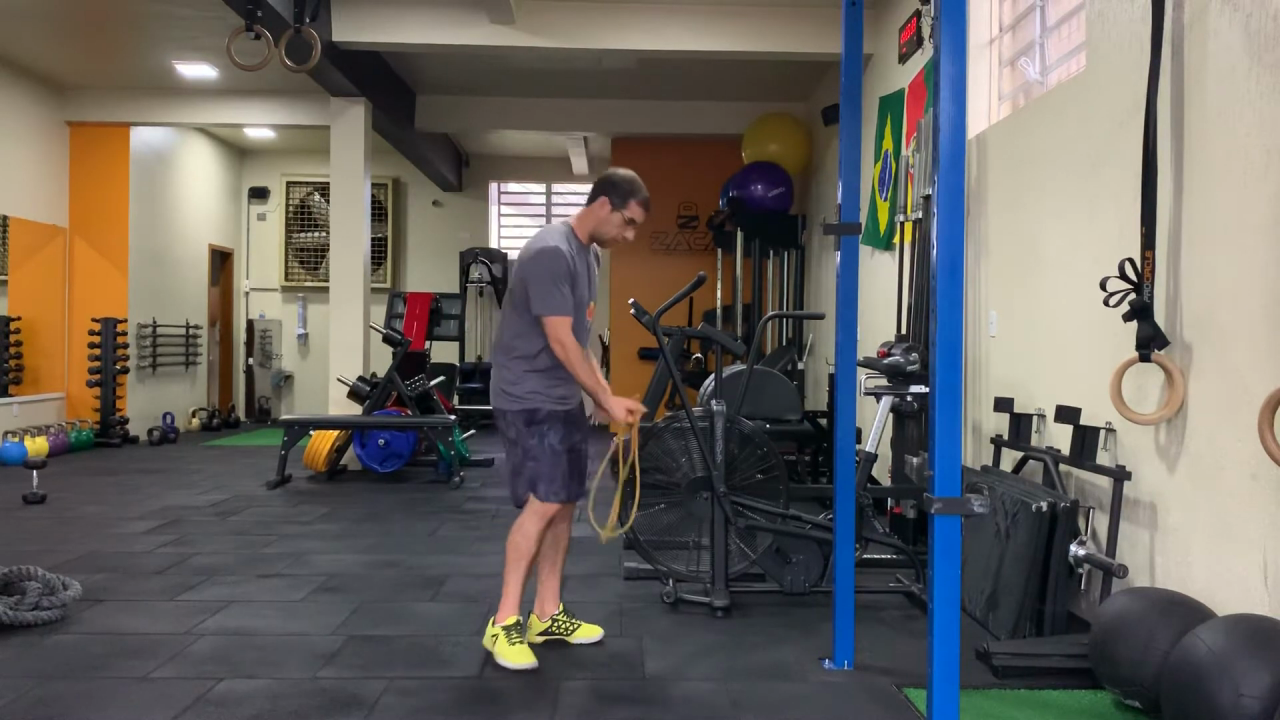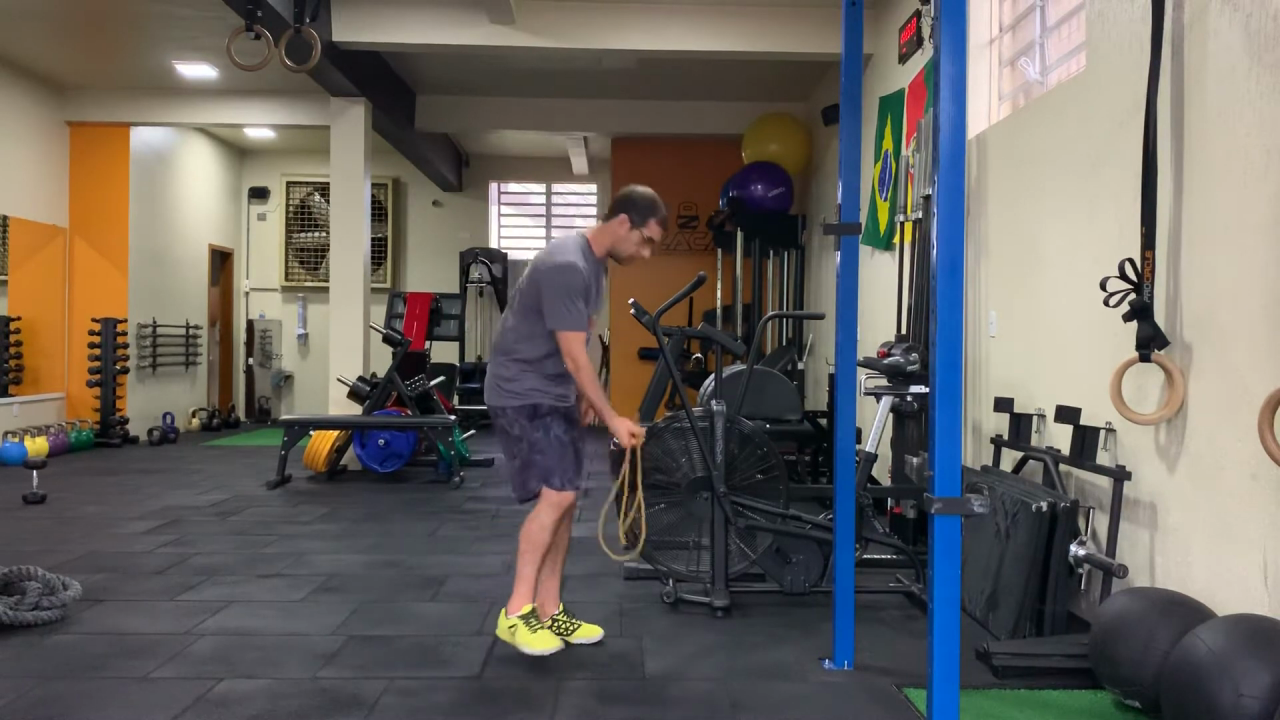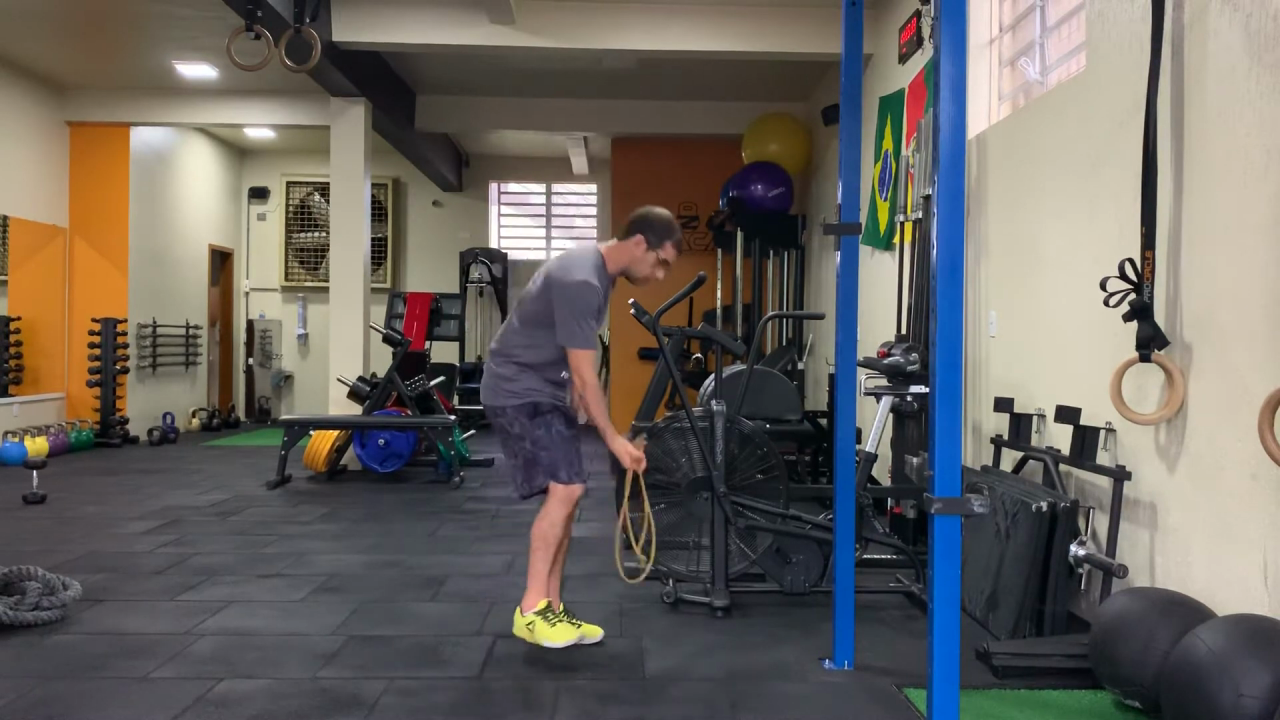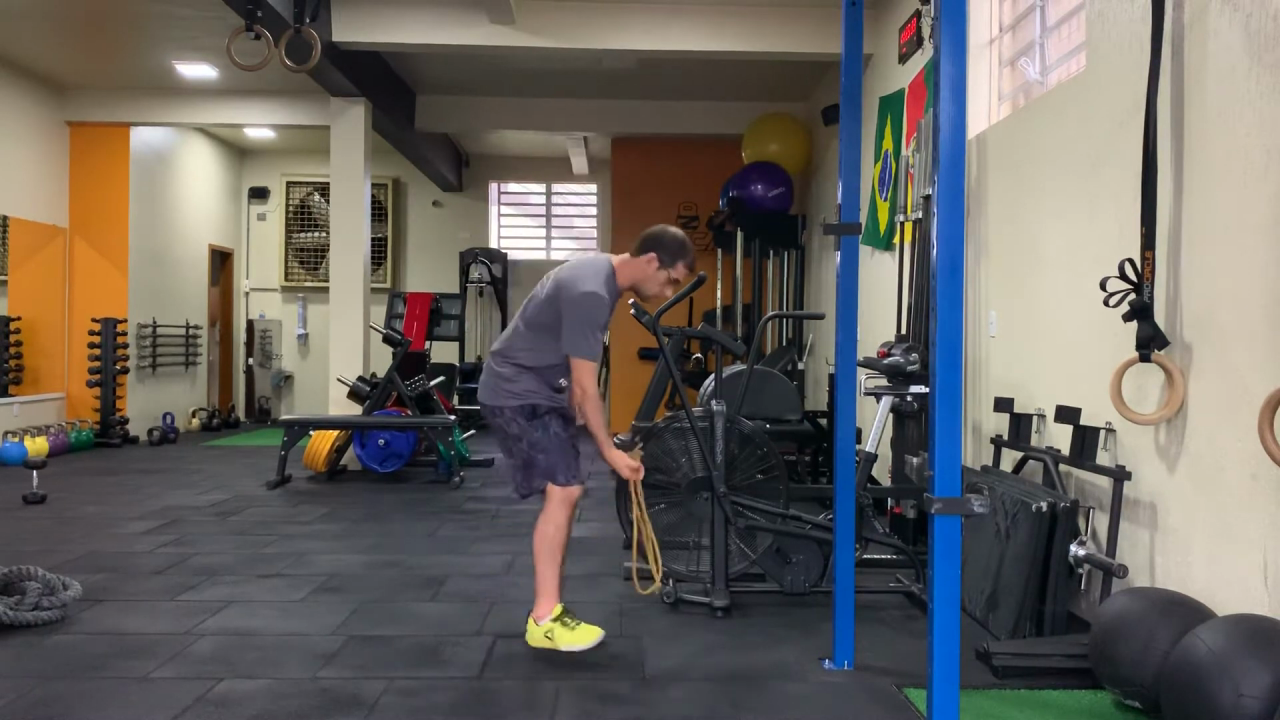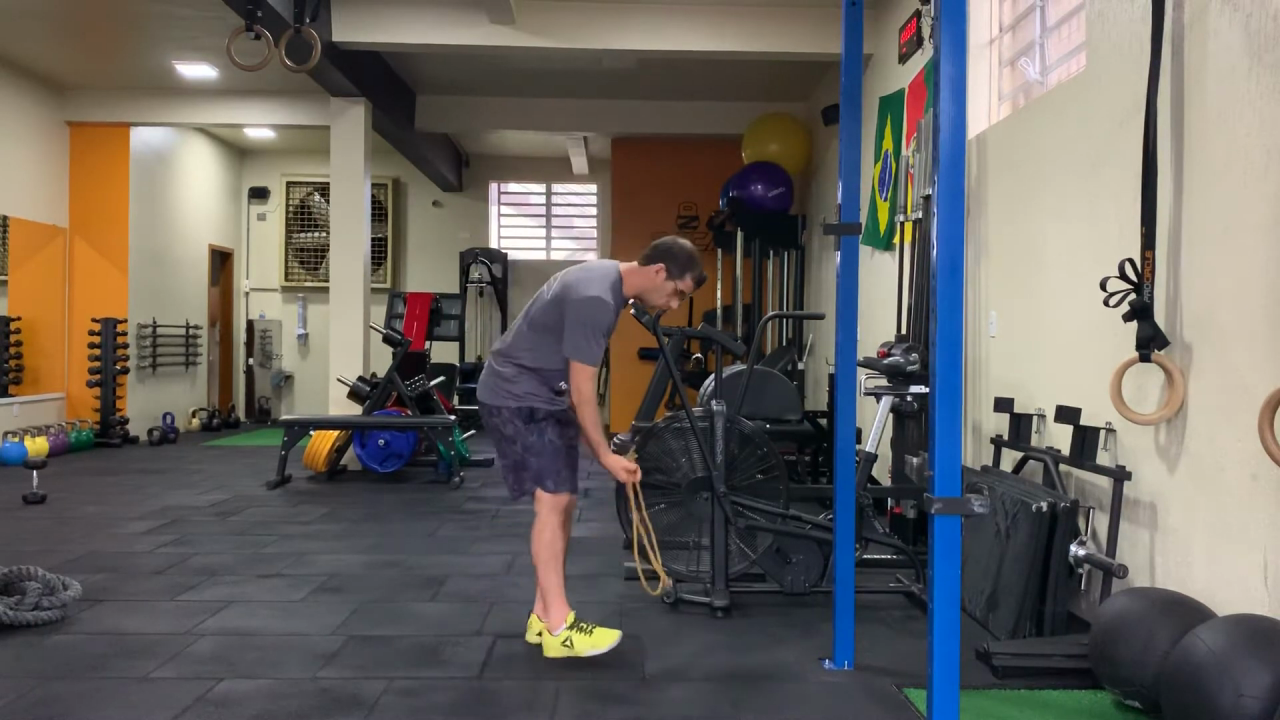
dt=0.1s
person 1, frame 1
left shoulder: (587, 253)
right shoulder: (551, 252)
right elbow: (560, 341)
left wrist: (601, 388)
right wrist: (606, 399)
left hip: (562, 399)
right hip: (529, 400)
left knee: (564, 505)
right knee: (543, 504)
left ankle: (547, 614)
right ankle: (504, 622)
person 1, frame 2
left shoulder: (591, 259)
right shoulder: (567, 265)
right elbow: (575, 355)
left wrist: (587, 399)
right wrist: (613, 419)
left hip: (552, 392)
right hip: (522, 393)
left knee: (564, 498)
right knee: (556, 494)
left ankle: (548, 609)
right ankle: (518, 612)
person 1, frame 3
left shoulder: (600, 271)
right shoulder: (580, 281)
right elbow: (584, 372)
left wrist: (576, 398)
right wrist: (613, 440)
left hip: (545, 390)
right hip: (517, 392)
left knee: (564, 495)
right knee: (565, 490)
left ankle: (551, 607)
right ankle: (532, 609)
person 1, frame 4
left shoulder: (606, 277)
right shoulder: (590, 292)
right elbow: (584, 384)
right wrist: (609, 452)
left hip: (545, 394)
right hip: (516, 394)
left knee: (563, 496)
right knee: (563, 492)
left ankle: (546, 610)
right ankle: (547, 618)
person 1, frame 5
left shoulder: (612, 281)
right shoulder: (595, 298)
right elbow: (583, 387)
right wrist: (605, 456)
left hip: (543, 395)
right hip: (515, 396)
left knee: (561, 502)
right knee: (553, 499)
left ankle: (545, 615)
right ankle: (558, 626)
